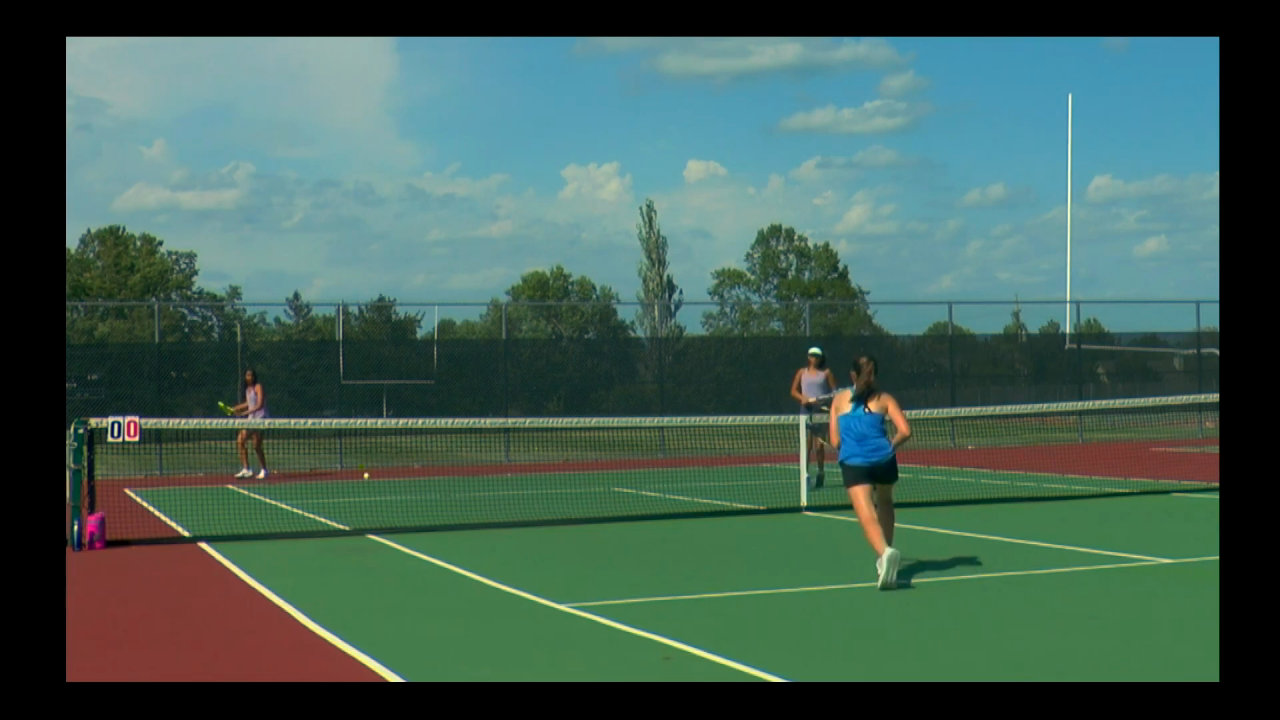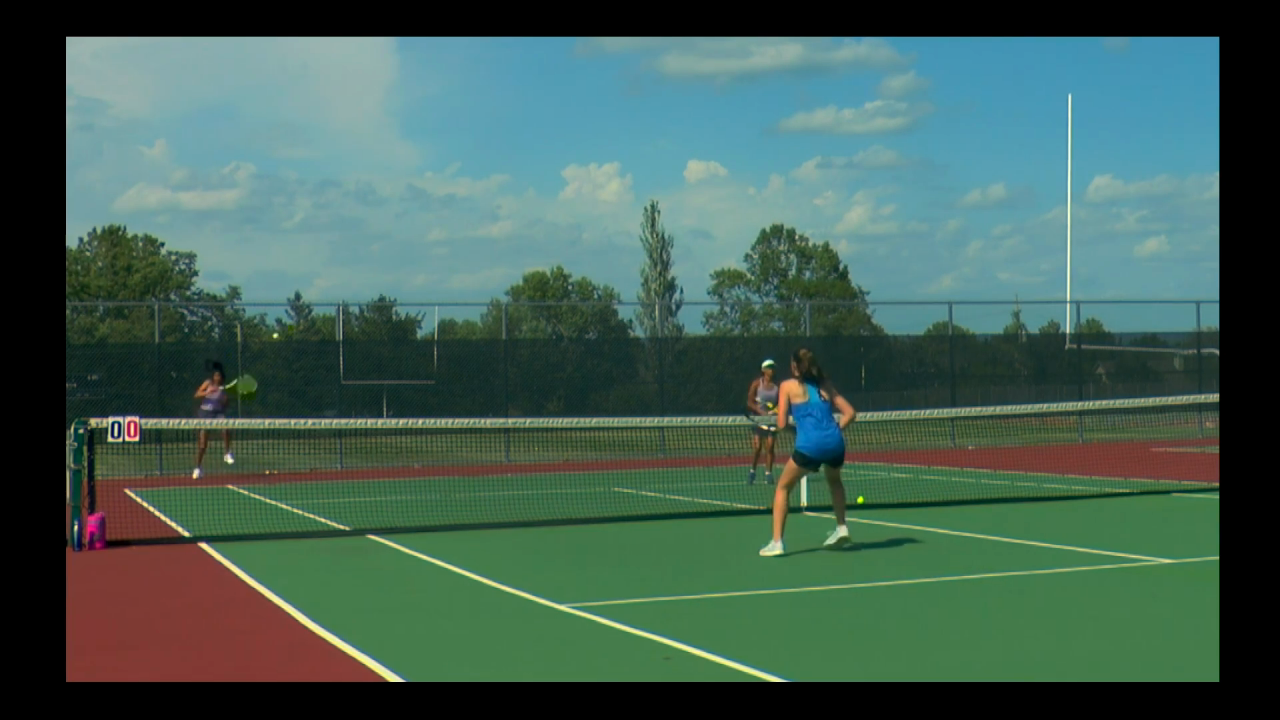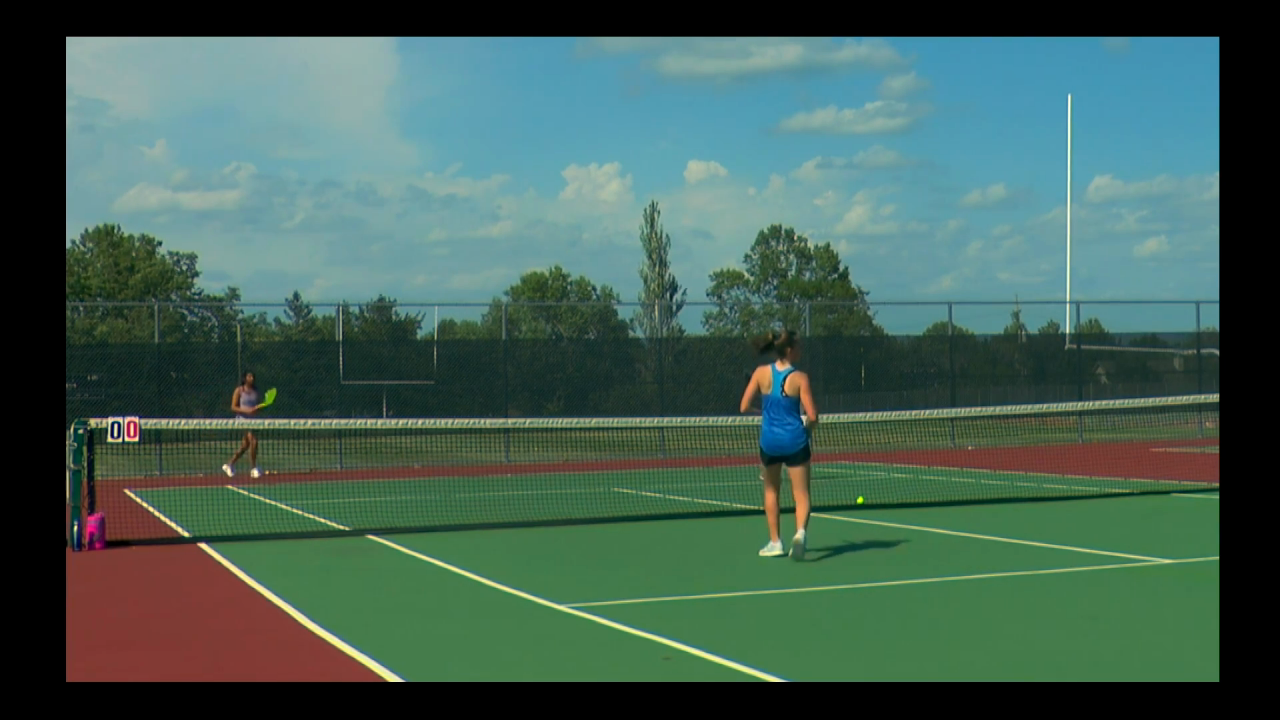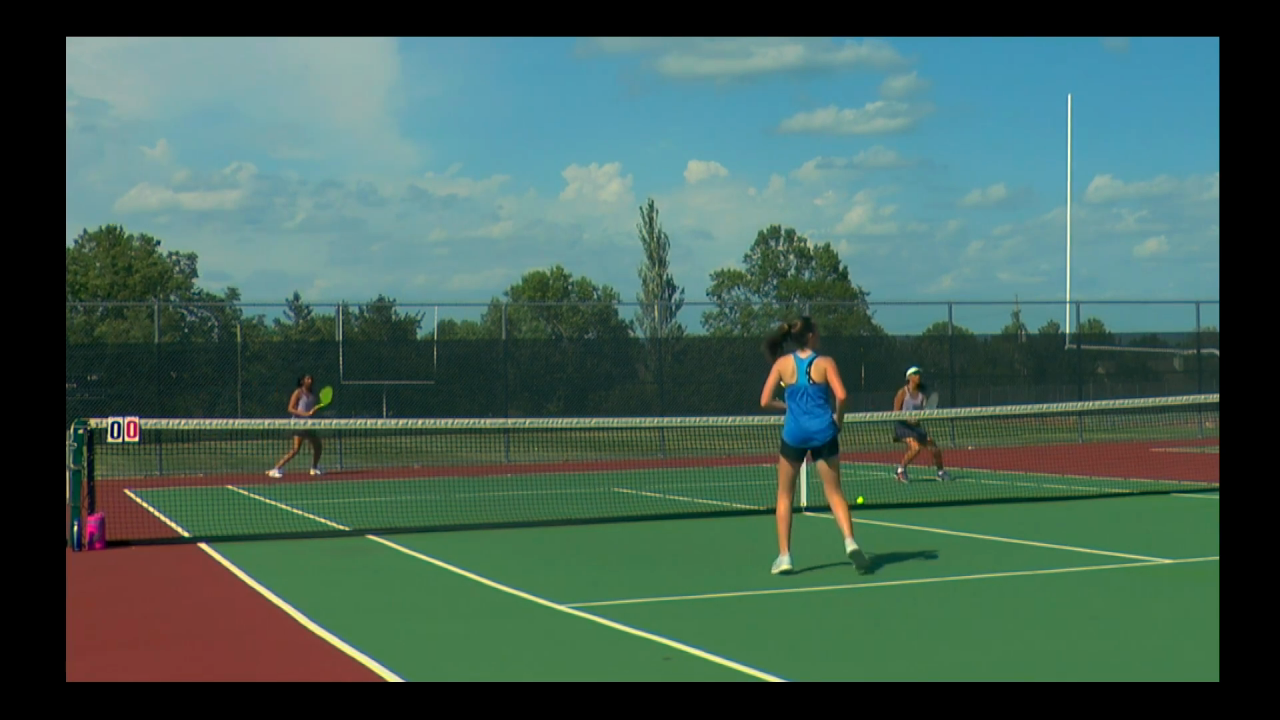
dt=1s
person 1, frame 1
left shoulder: (840, 398)
right shoulder: (885, 398)
left elbow: (835, 441)
right elbow: (905, 431)
left hip: (853, 462)
right hip: (883, 459)
left knee: (869, 521)
right knee: (885, 504)
left ankle: (887, 553)
right ankle: (886, 553)
person 1, frame 2
left shoulder: (788, 386)
right shoulder: (824, 384)
left elbow: (782, 424)
right elbow: (850, 413)
left hip: (809, 446)
right hip: (834, 443)
left knee: (783, 488)
right knee: (834, 480)
left ankle: (776, 542)
right ankle: (841, 527)
person 1, frame 3
left shoulder: (761, 373)
right shoulder: (800, 378)
left elbow: (744, 408)
right elbow: (812, 417)
right wrist: (807, 428)
left hip: (769, 440)
right hip: (795, 440)
left knee: (772, 490)
right knee: (802, 494)
left ankle: (775, 542)
right ankle: (800, 533)
person 1, frame 4
left shoulder: (781, 363)
right shoulder: (825, 363)
left elbow: (765, 401)
right elbow: (841, 397)
right wrist: (838, 420)
left hip: (794, 434)
right hip: (823, 434)
left knee: (784, 497)
right knee: (835, 494)
left ankle: (784, 556)
right ankle: (850, 542)
